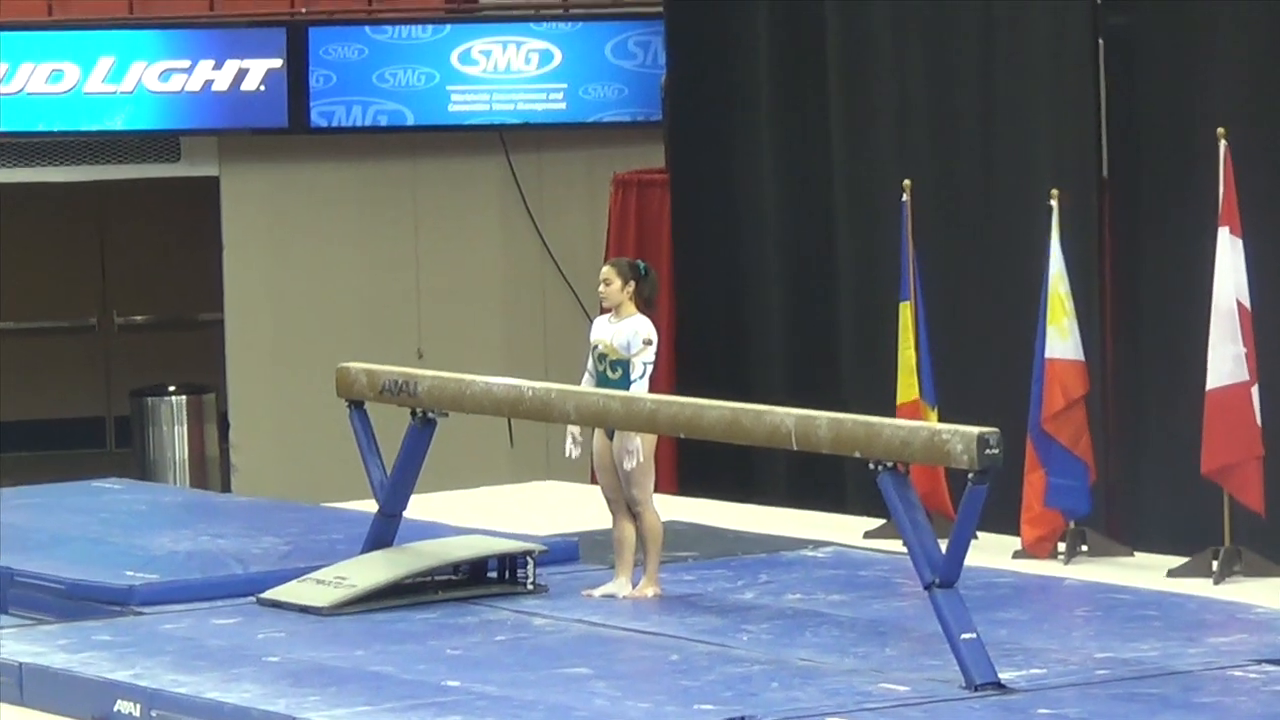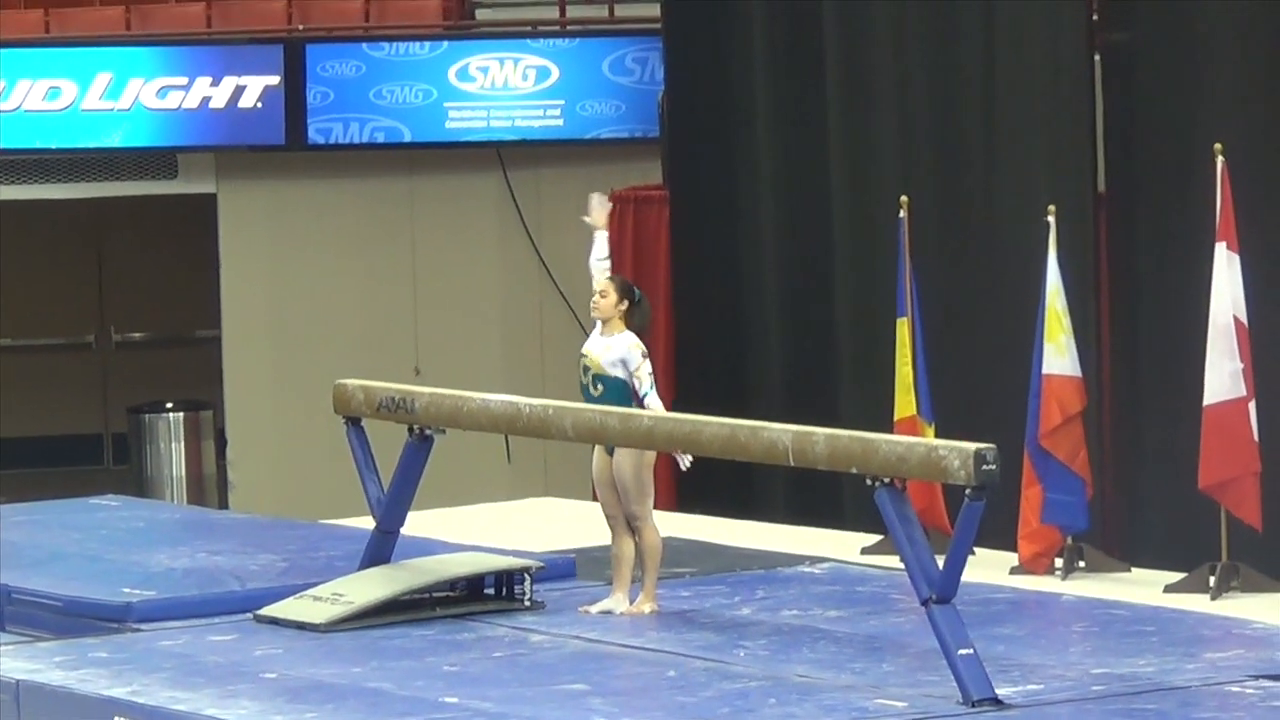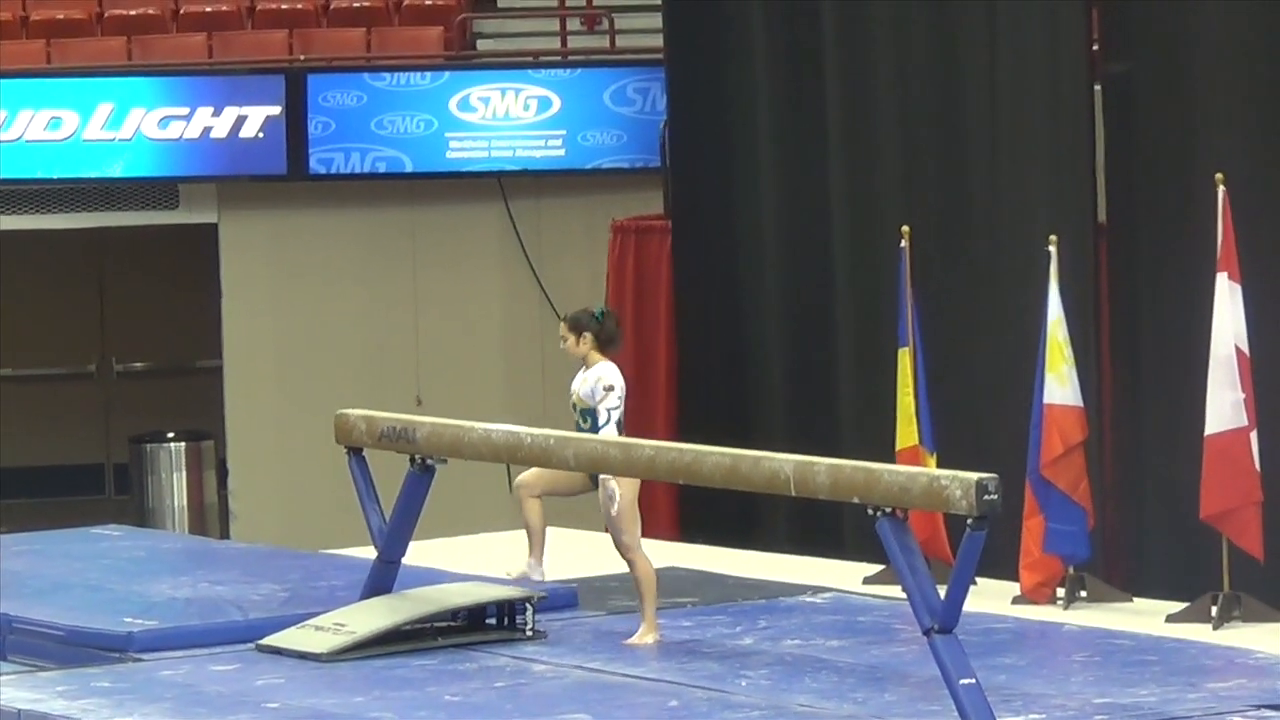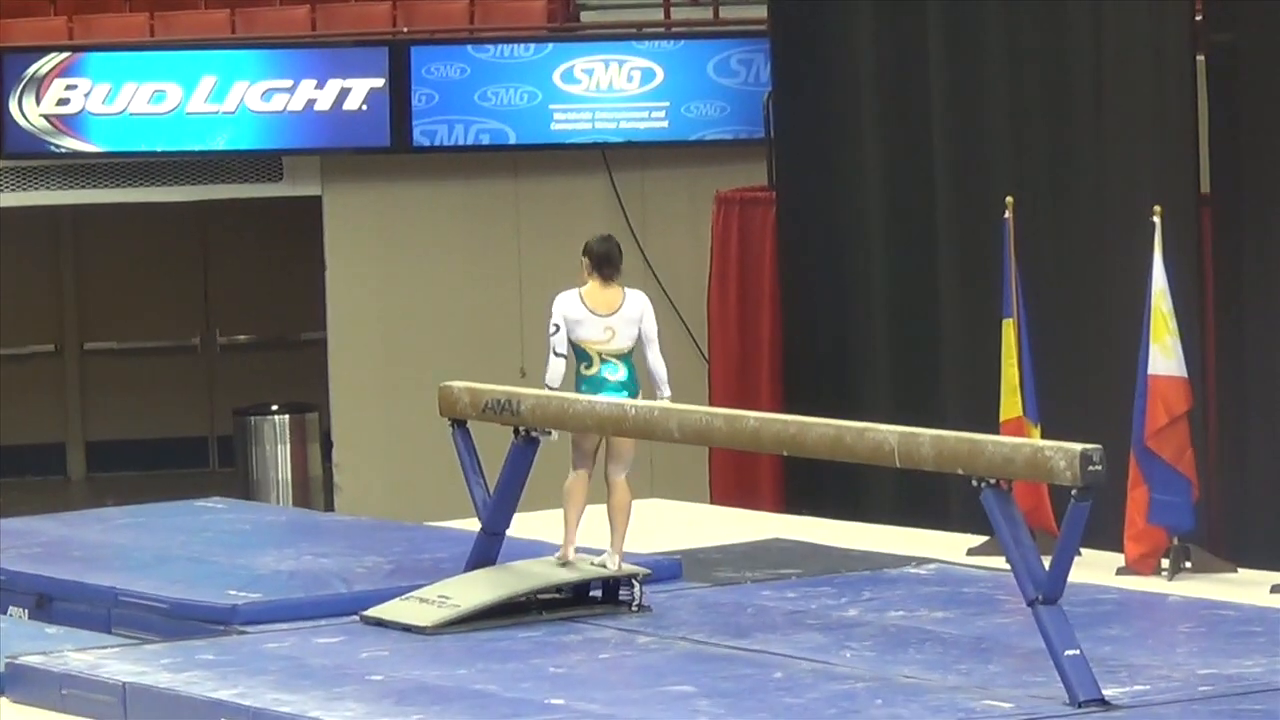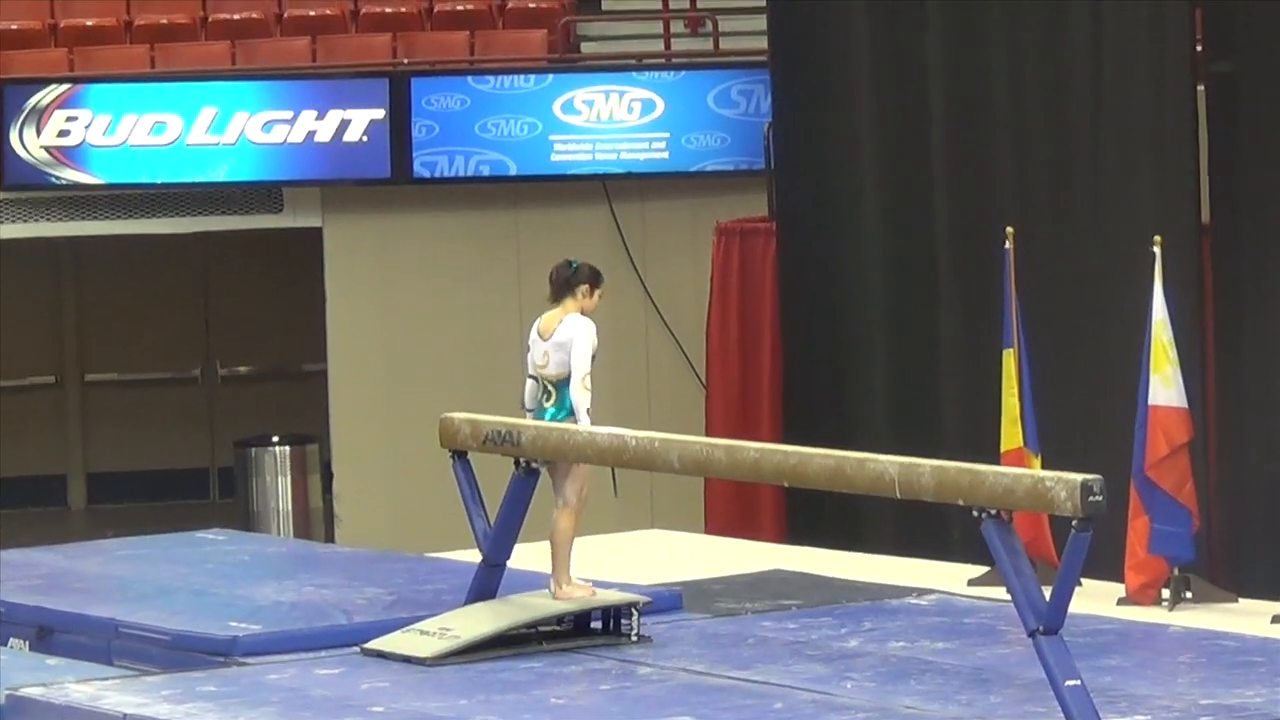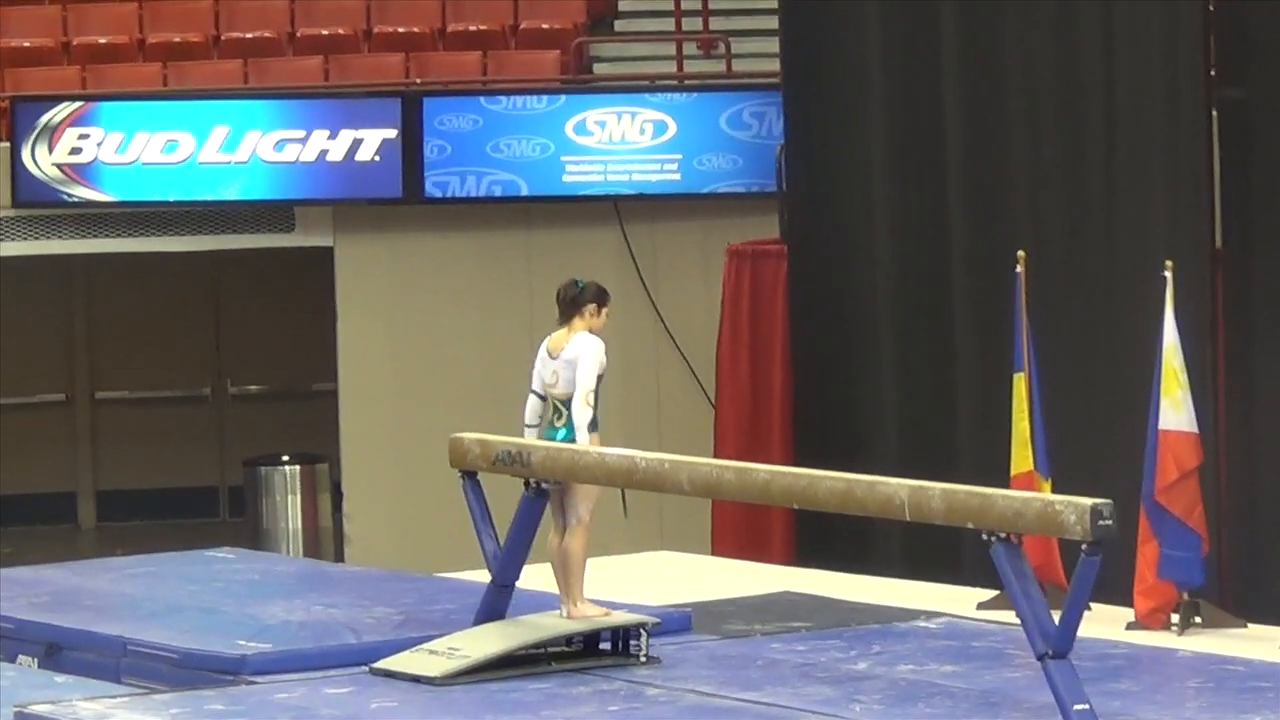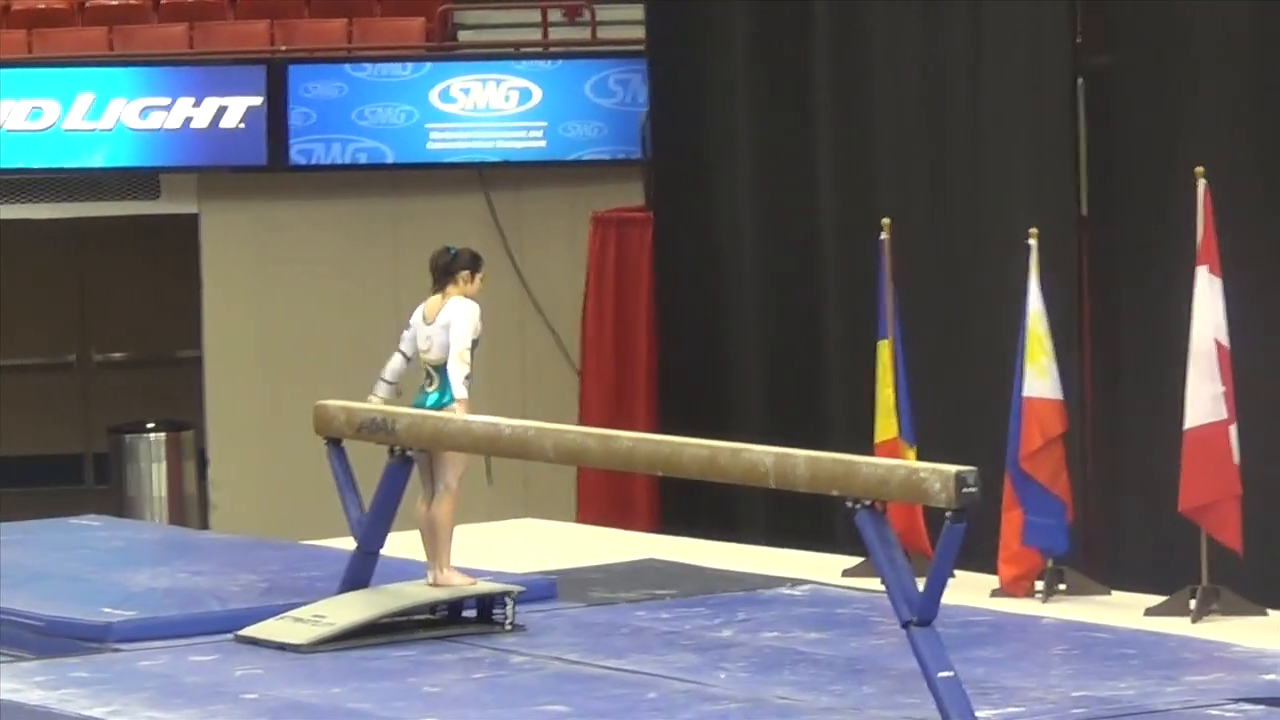
dt=0.7s
person 1, frame 1
left shoulder: (641, 328)
right shoulder: (599, 324)
left elbow: (639, 383)
right elbow: (591, 376)
left wrist: (633, 430)
right wrist: (575, 421)
right hip: (605, 423)
left knee: (639, 503)
right knee: (616, 504)
left ankle: (651, 580)
right ankle: (622, 579)
person 1, frame 2
left shoulder: (629, 345)
right shoulder: (599, 331)
left elbow: (648, 394)
right elbow: (600, 272)
right wrist: (600, 231)
right hip: (605, 439)
left knee: (638, 520)
right knee: (616, 521)
left ankle: (648, 597)
right ankle: (618, 595)
person 1, frame 3
left shoulder: (606, 375)
right shoulder: (585, 372)
left elbow: (608, 428)
left wrist: (609, 476)
left knee: (628, 548)
right knee: (525, 485)
left ankle: (649, 625)
right ankle: (535, 564)
person 1, frame 4
left shoulder: (565, 302)
right shoulder: (638, 301)
left elbow: (557, 357)
right elbow: (653, 352)
right wrist: (664, 394)
left hip: (590, 394)
right hip: (627, 393)
left knee: (580, 470)
right knee: (618, 476)
left ankle: (568, 544)
right ankle: (615, 554)
person 1, frame 5
left shoulder: (539, 325)
right shoulder: (581, 326)
right elbow: (580, 383)
left wrist: (532, 422)
right wrist: (586, 428)
left hip: (544, 418)
right hip: (566, 419)
left knee: (566, 501)
right knee: (569, 503)
left ankle: (560, 576)
right ankle: (563, 583)
person 1, frame 6
left shoulder: (547, 344)
right shoulder: (590, 344)
left elbow: (535, 398)
right elbow: (583, 398)
left wrist: (530, 441)
right wrist: (583, 444)
left hip: (552, 437)
right hip: (575, 438)
left knee: (560, 524)
right knee: (578, 523)
left ankle: (567, 600)
right ankle: (577, 603)
person 1, frame 7
left shoulder: (422, 310)
right shoulder: (466, 308)
left elbow: (401, 356)
right elbow: (459, 355)
left wrist: (381, 392)
right wrist: (460, 397)
left hip: (424, 401)
right hip: (447, 403)
left knee: (429, 490)
right knee: (447, 489)
left ankle: (435, 566)
right ankle: (443, 569)
